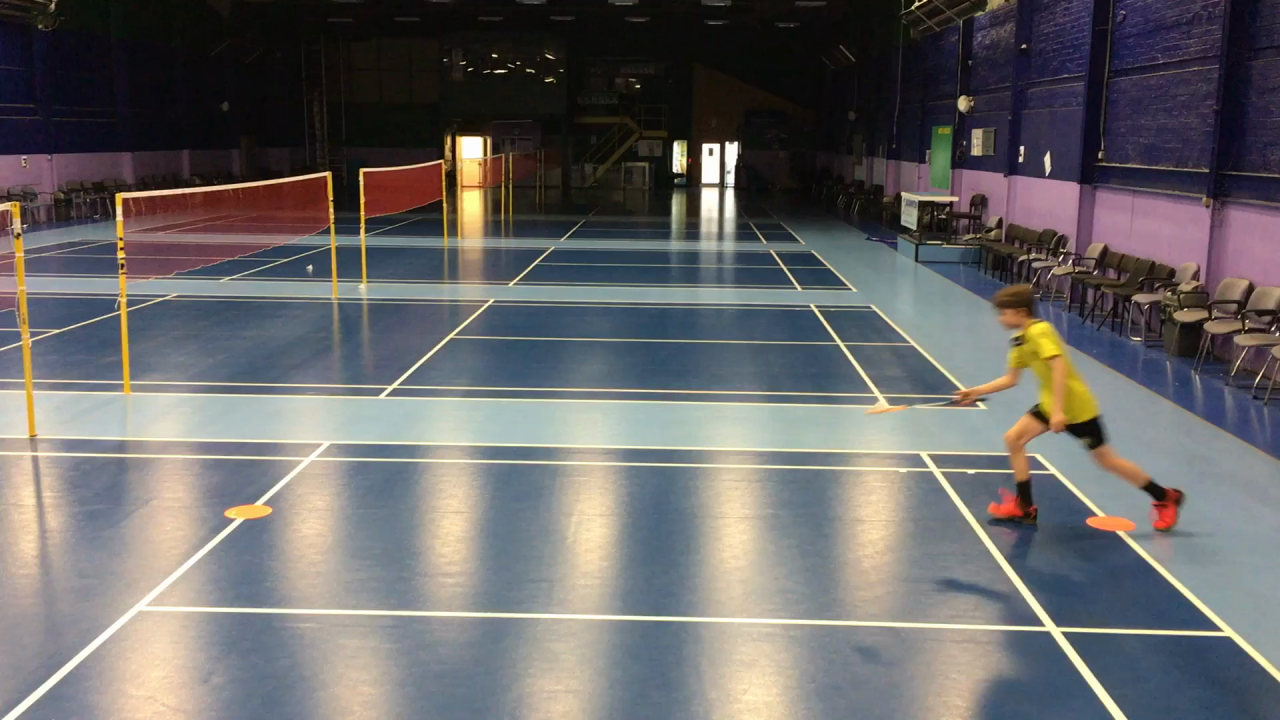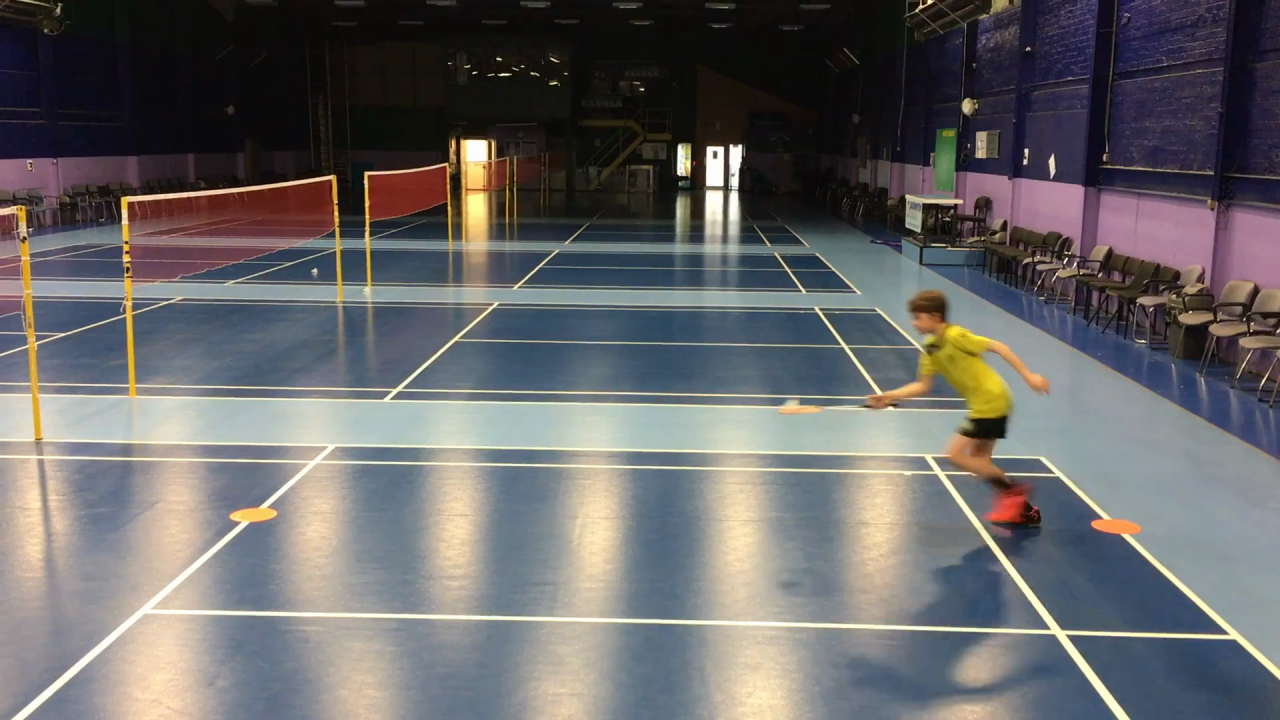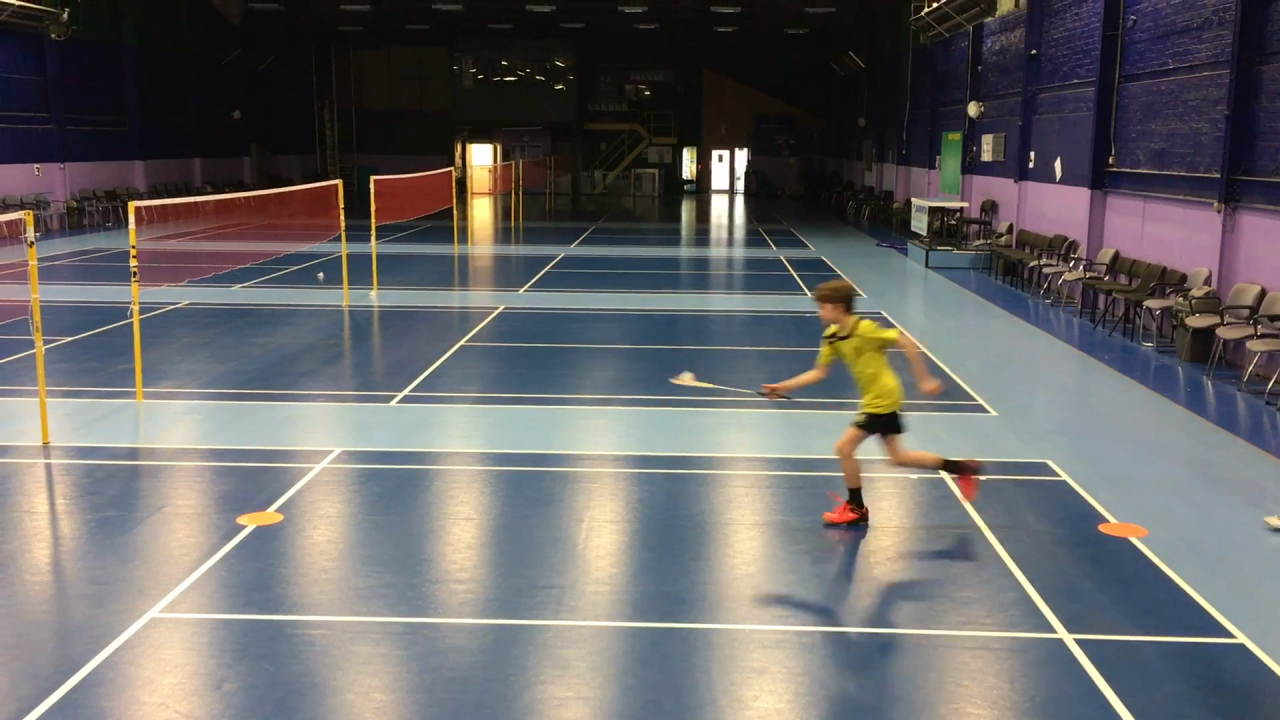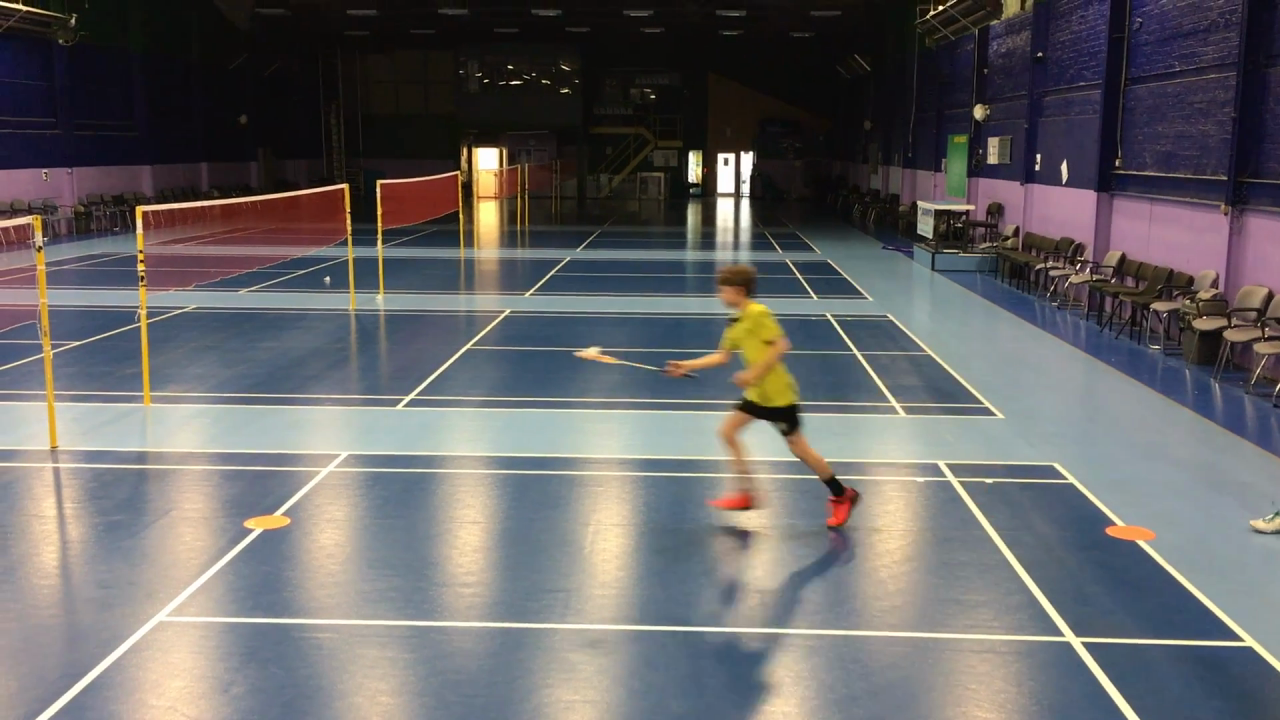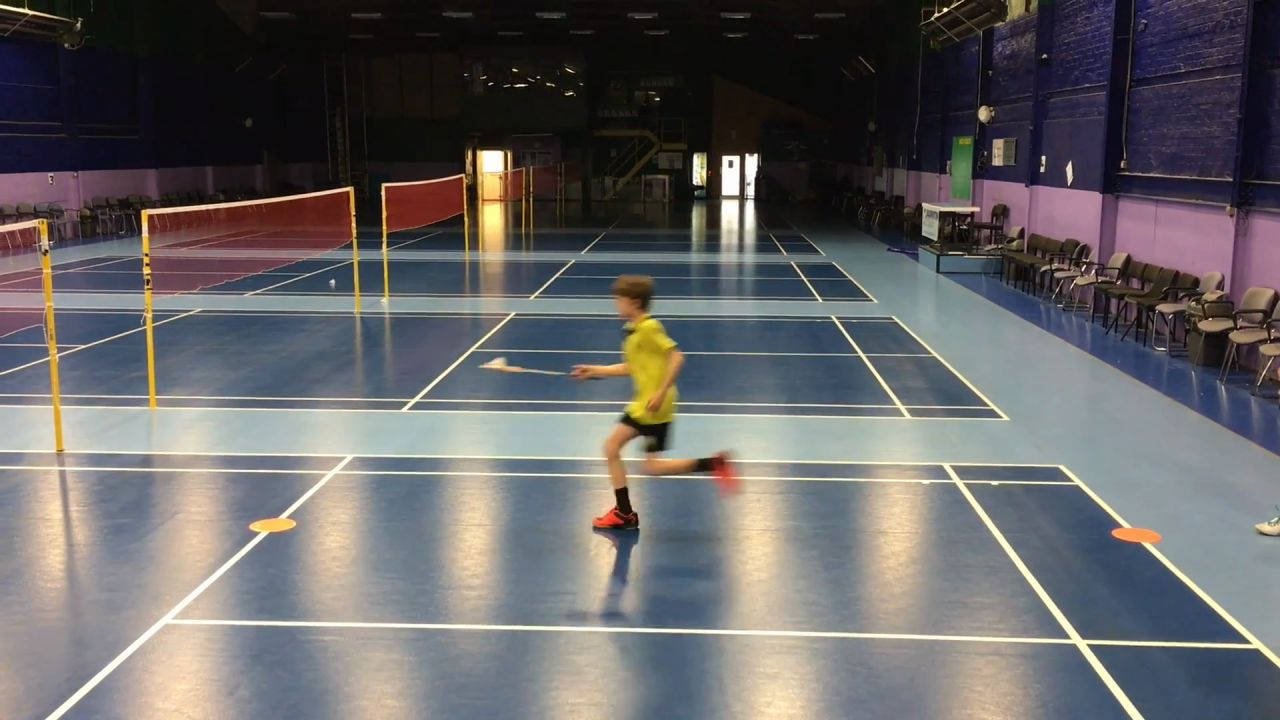
dt=0.2s
person 1, frame 1
left shoulder: (1038, 333)
right shoulder: (1020, 342)
left elbow: (1059, 366)
right elbow: (1010, 379)
left wrist: (1058, 408)
right wrist: (975, 392)
left hip: (1075, 407)
right hip: (1051, 404)
left knee: (1107, 462)
right knee: (1013, 440)
left ankle: (1165, 498)
right ankle: (1023, 506)
person 1, frame 2
left shoulder: (955, 336)
right shoulder: (930, 348)
left elbow: (999, 347)
right elbow: (922, 386)
left wrist: (1028, 376)
right wrist: (887, 397)
left hip: (990, 404)
right hip: (982, 404)
left knee: (956, 455)
right knee: (978, 460)
left ankle: (1011, 491)
right ankle: (1023, 510)
person 1, frame 3
left shoulder: (866, 329)
right shoulder: (830, 337)
left elbow: (908, 343)
right elbow: (818, 373)
left wrist: (924, 379)
right wrist: (783, 386)
left hip: (881, 399)
right hip: (875, 400)
left knee: (844, 447)
right knee: (899, 456)
left ankle: (855, 507)
right ankle: (962, 469)
person 1, frame 4
left shoulder: (758, 313)
right shoulder: (735, 321)
left elbow: (782, 345)
right elbow: (722, 356)
left wrist: (755, 372)
right wrist: (687, 365)
left hip: (777, 393)
right hip: (757, 393)
left knee: (798, 449)
right knee: (727, 431)
left ankle: (842, 497)
right ankle: (746, 492)
person 1, frame 5
left shoulder: (649, 328)
right shoulder: (633, 330)
left elbow: (676, 357)
left wrist: (660, 393)
right wrist: (594, 370)
left hip: (655, 407)
right hip: (642, 406)
left knee: (653, 466)
right knee: (611, 448)
left ankle: (715, 464)
right ankle: (623, 512)
